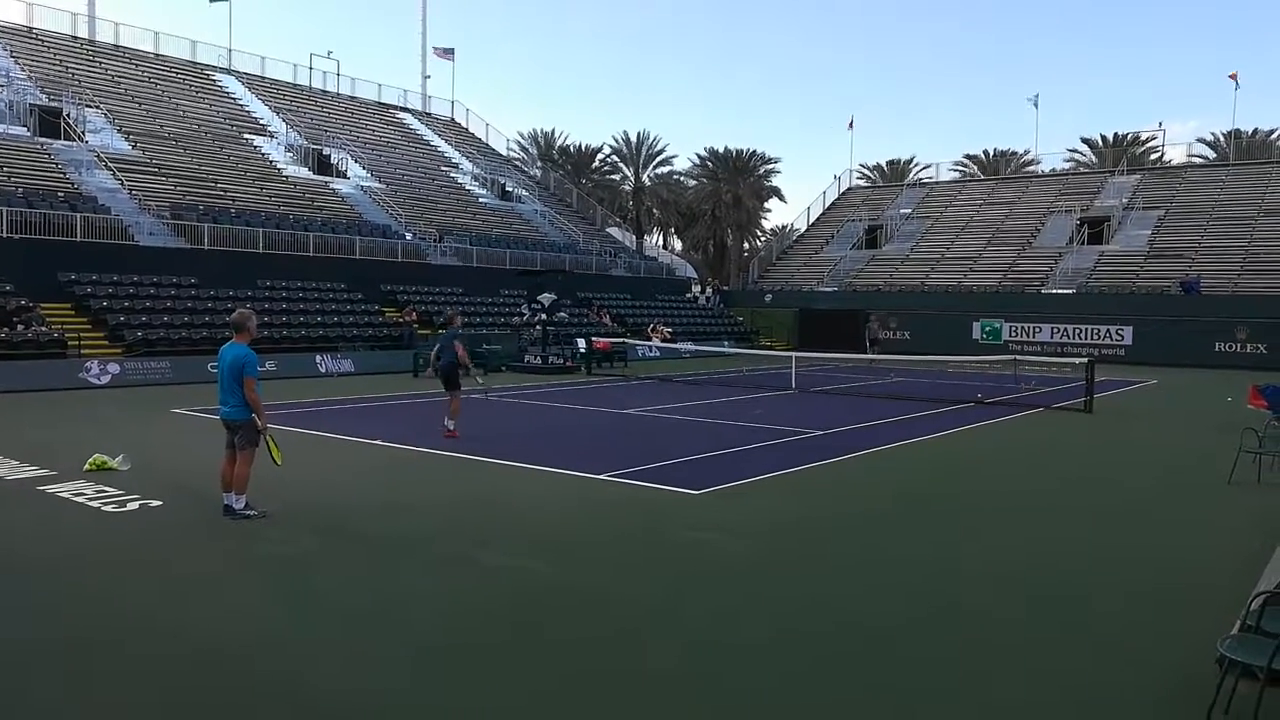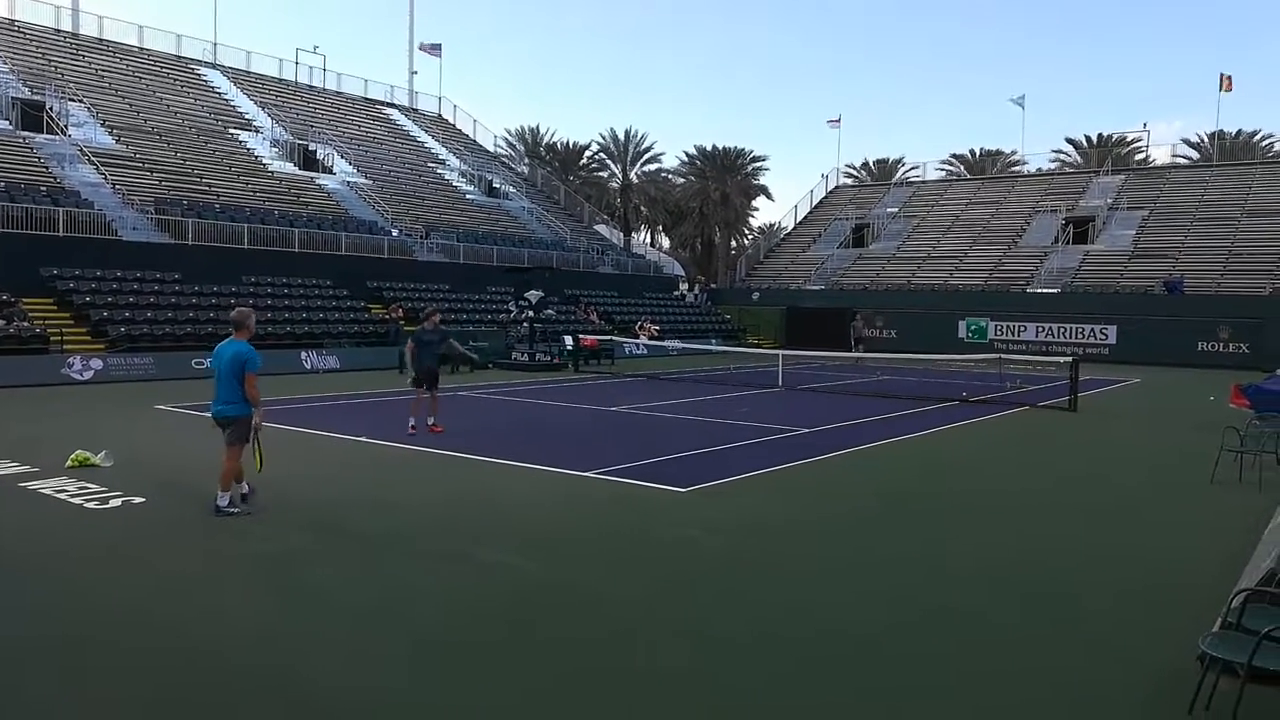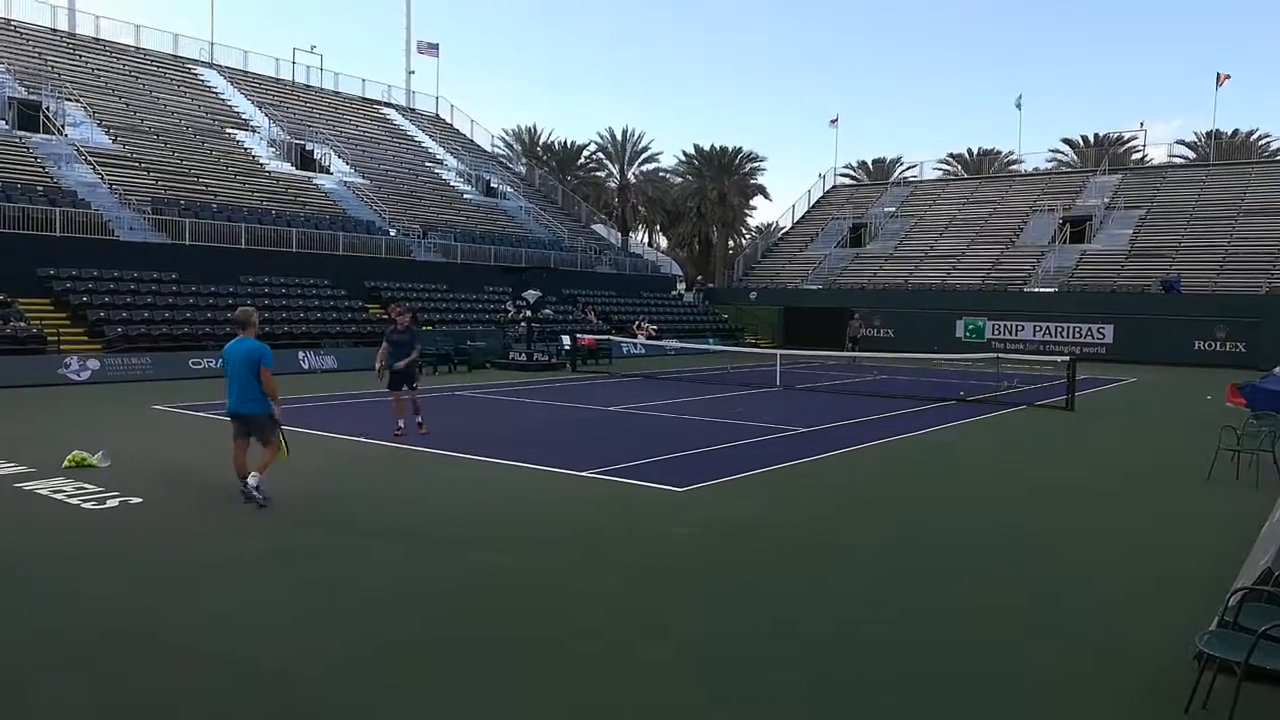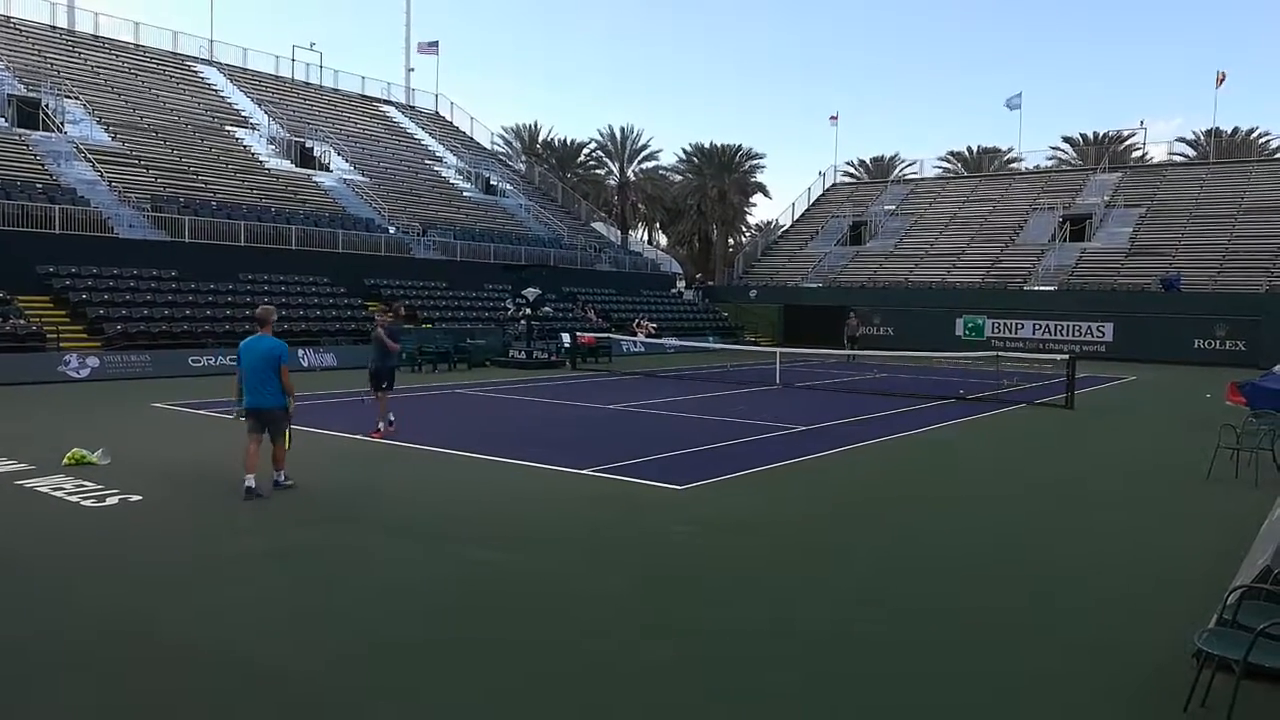
dt=0.5s
person 1, frame 1
left shoulder: (224, 350)
right shoulder: (248, 356)
right elbow: (250, 393)
right wrist: (261, 417)
left hip: (228, 413)
right hip: (243, 416)
left knee: (230, 459)
right knee: (244, 462)
left ankle: (228, 503)
right ankle: (239, 506)
person 1, frame 2
left shoulder: (219, 348)
right shoulder: (249, 352)
left elbow: (216, 381)
right elbow: (251, 388)
right wrist: (258, 412)
left hip: (221, 410)
right hip: (238, 412)
left knee: (233, 455)
right knee: (231, 457)
left ankle: (243, 490)
right ankle: (223, 503)
person 1, frame 3
left shoulder: (227, 349)
right shoulder: (261, 349)
right elbow: (267, 383)
right wrist: (276, 404)
left hip: (235, 408)
right hip: (258, 409)
left knee: (240, 449)
right knee: (272, 446)
left ankle: (249, 489)
right ankle: (252, 482)
person 1, frame 4
left shoulder: (244, 345)
right shoulder: (280, 347)
left elbow: (240, 377)
right elbow: (286, 379)
left wrist: (239, 402)
right wrist: (291, 400)
left hip: (252, 405)
right hip: (275, 405)
left knee: (253, 443)
right knee: (279, 443)
left ankle: (249, 483)
right ankle: (279, 479)
